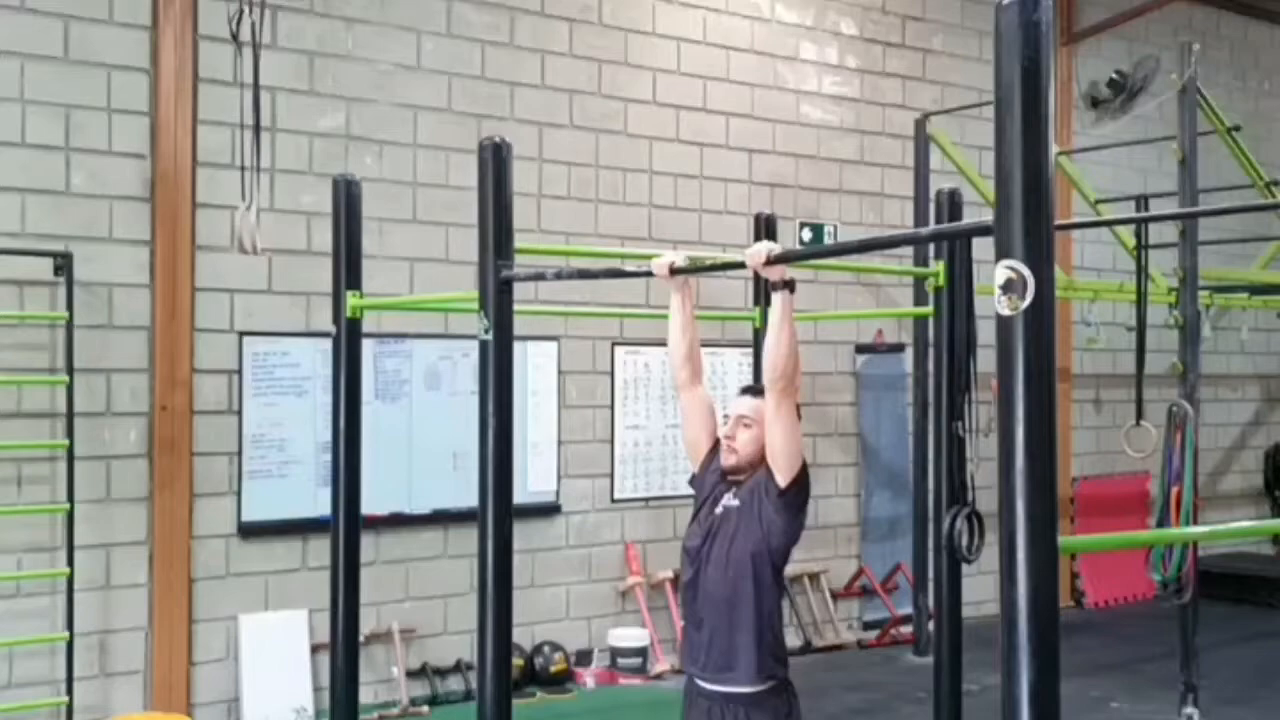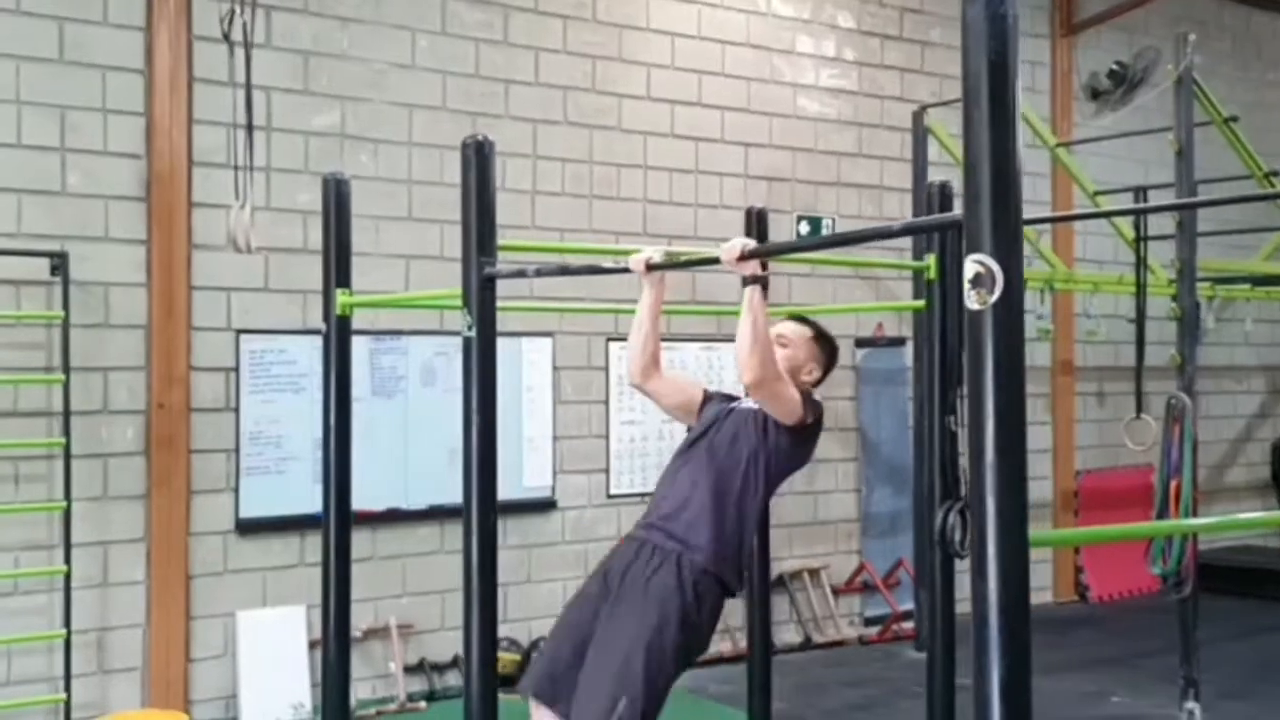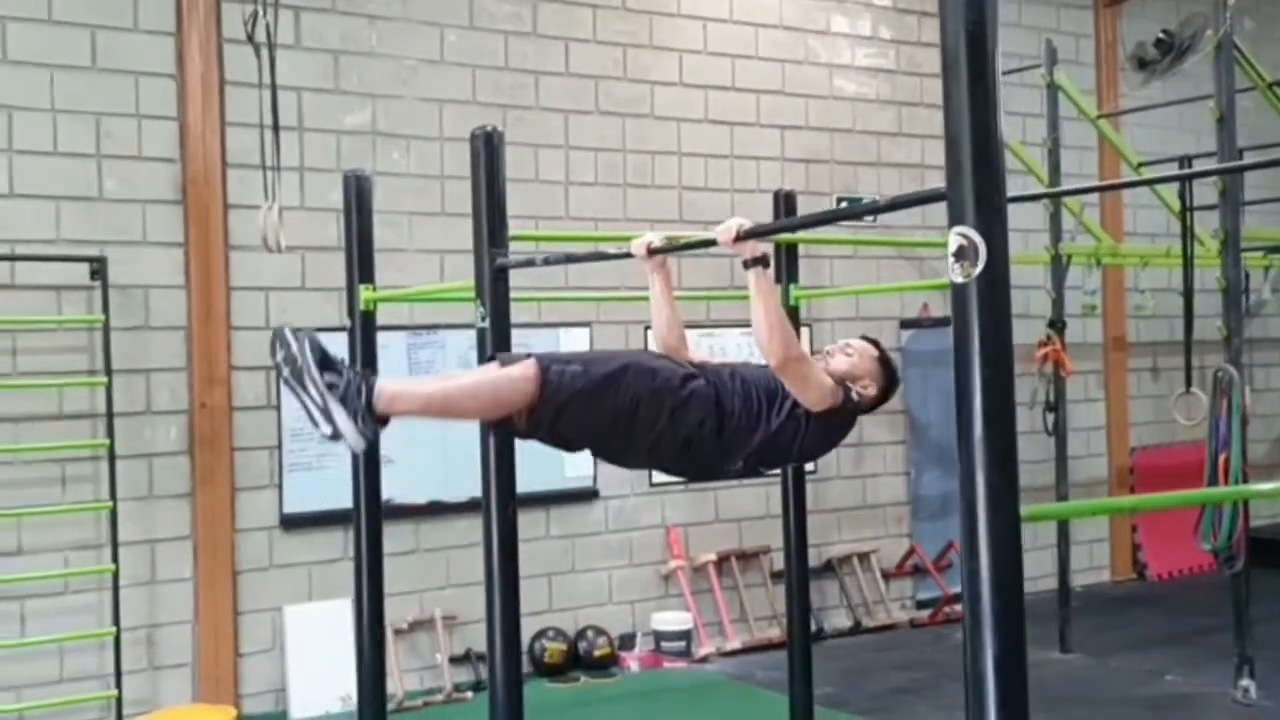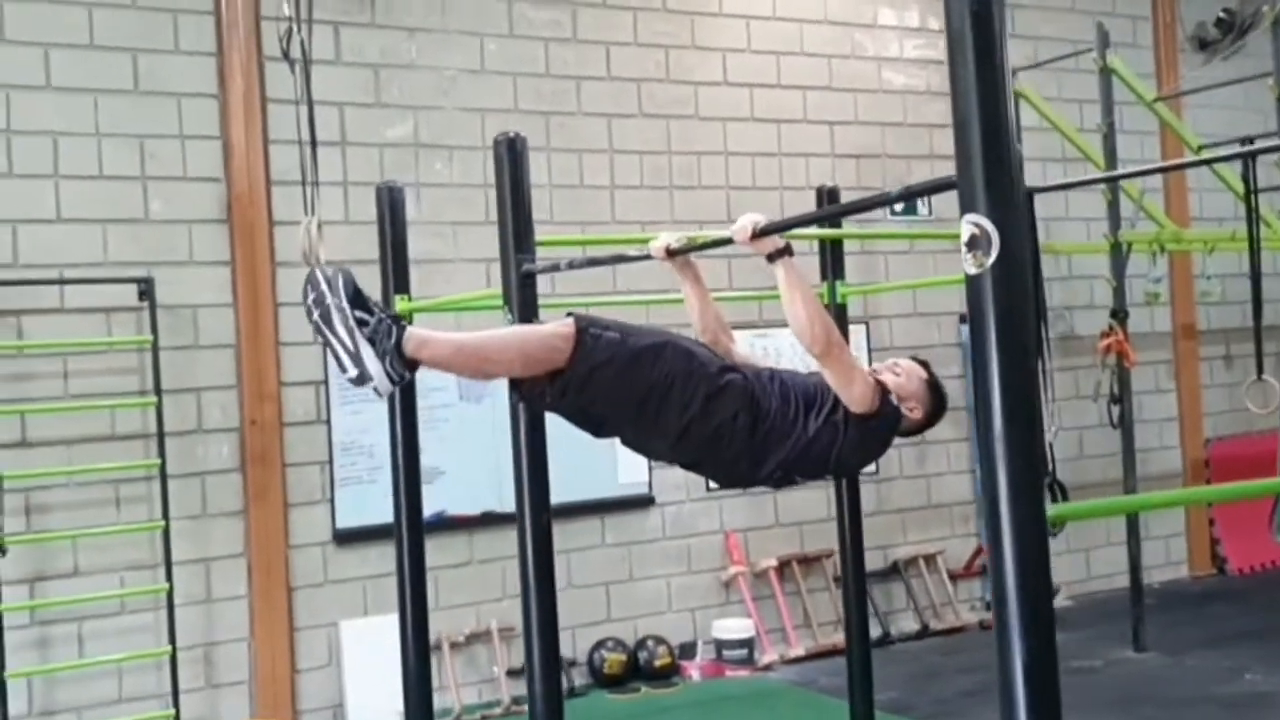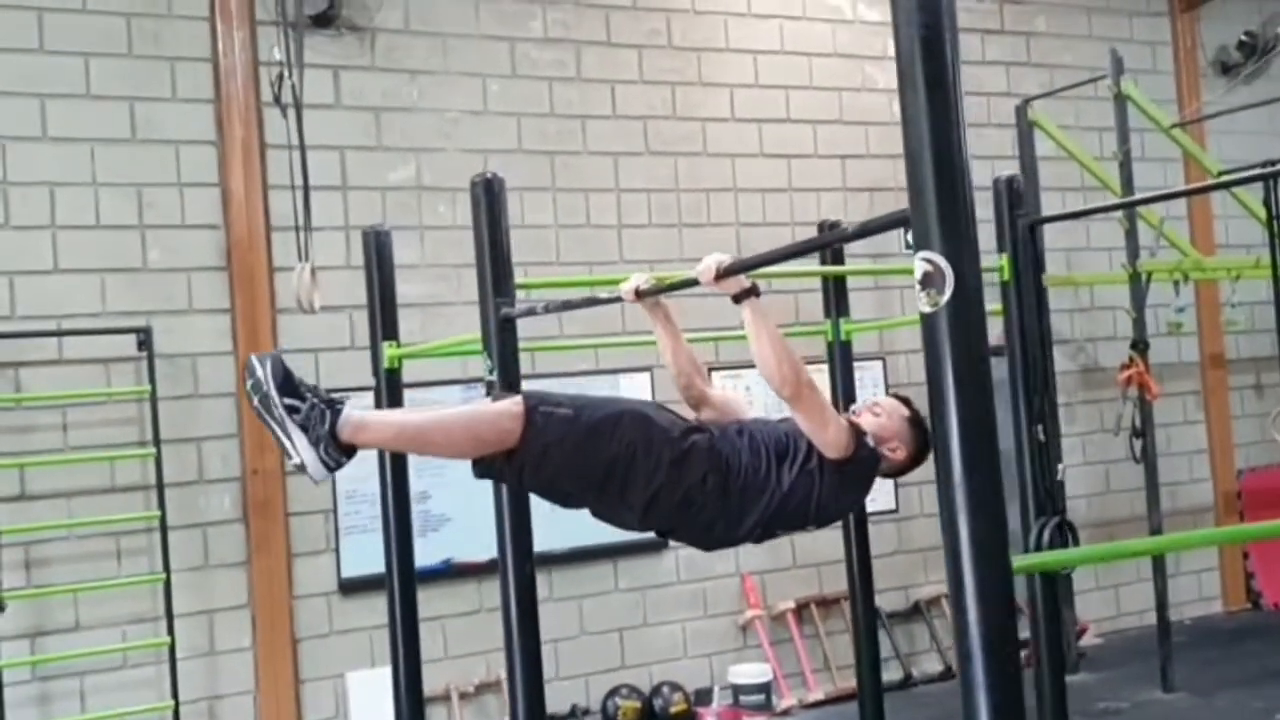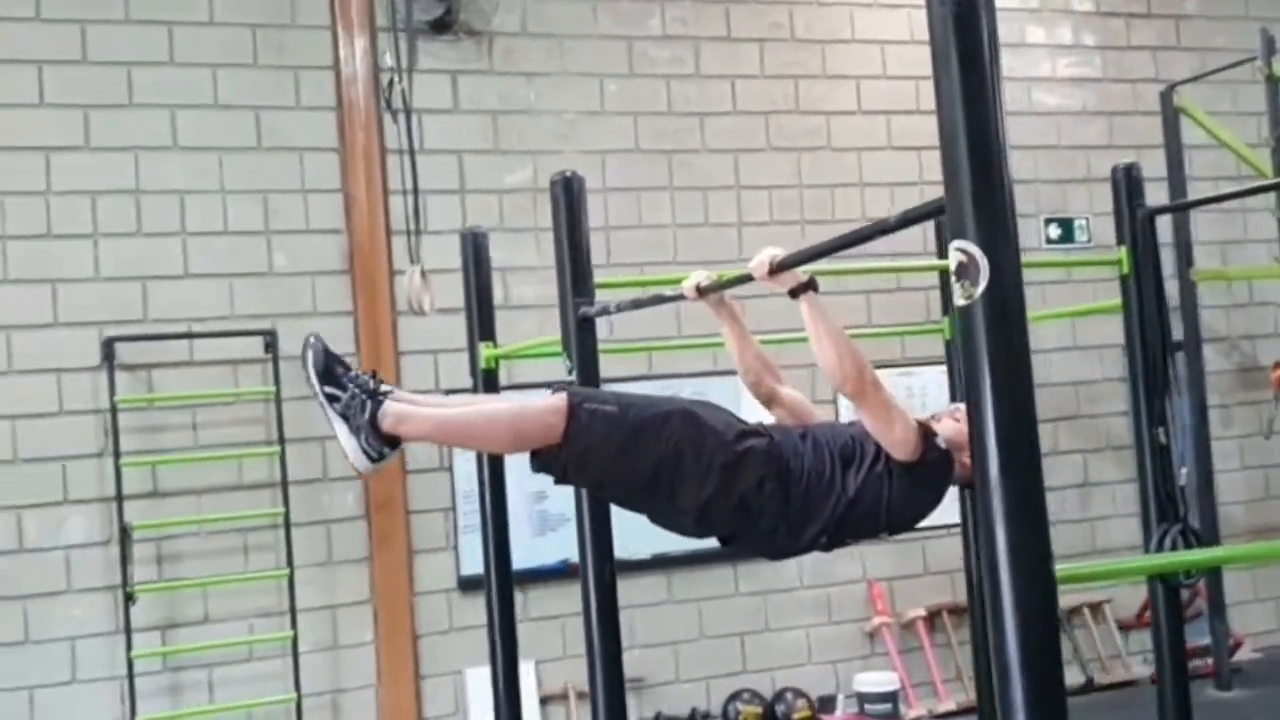
dt=0.7s
person 1, frame 1
left shoulder: (777, 495)
right shoulder: (713, 482)
left elbow: (780, 388)
right elbow: (688, 380)
left wrist: (780, 288)
right wrist: (679, 290)
person 1, frame 2
left shoulder: (798, 417)
right shoulder: (722, 408)
left elbow: (755, 375)
right elbow: (644, 373)
left wrist: (752, 282)
right wrist: (652, 285)
left hip: (686, 575)
right hip: (640, 552)
person 1, frame 3
left shoulder: (829, 412)
right shoulder: (776, 393)
left elbow: (782, 355)
right elbow: (675, 352)
left wrist: (754, 262)
right wrist: (658, 270)
left hip: (692, 417)
right hip: (672, 403)
left knee: (533, 378)
right knee: (521, 374)
left ankle: (366, 401)
right ankle: (360, 398)
person 1, frame 4
left shoulder: (868, 419)
right shoulder: (810, 401)
left elbow: (823, 345)
right elbow: (720, 346)
left wrist: (778, 255)
right wrist: (685, 270)
left hip: (722, 413)
right hip: (703, 406)
left knee: (565, 338)
right knee: (546, 357)
left ankle: (399, 343)
right ankle: (389, 350)
person 1, frame 5
left shoulder: (847, 465)
right shoulder: (788, 448)
left elbow: (794, 388)
right elbow: (698, 393)
left wrist: (743, 295)
right wrist: (657, 311)
left hip: (689, 476)
right hip: (681, 467)
left knee: (513, 418)
right knee: (501, 419)
left ankle: (337, 430)
right ankle: (334, 424)
person 1, frame 6
left shoulder: (919, 467)
right shoulder: (860, 451)
left elbow: (857, 383)
right elbow: (769, 388)
left wrist: (801, 290)
right wrist: (722, 308)
left hip: (750, 480)
right hip: (737, 477)
left knee: (558, 415)
right knee: (550, 415)
left ankle: (383, 420)
right ankle: (387, 404)
